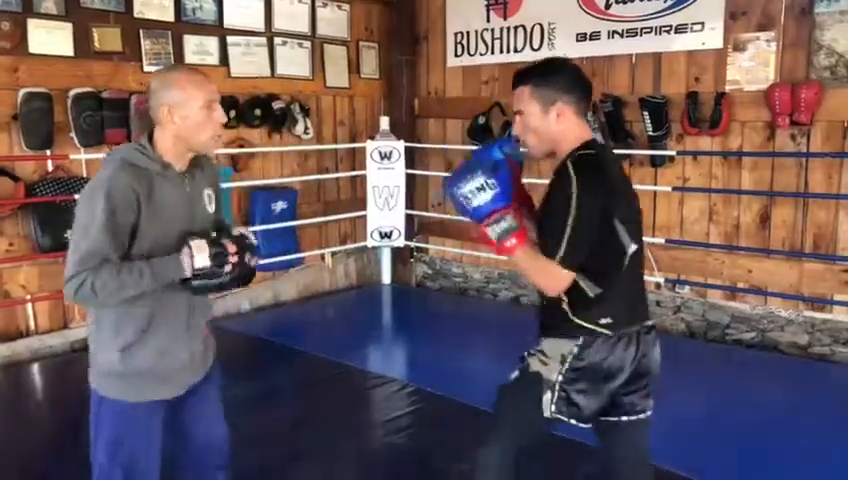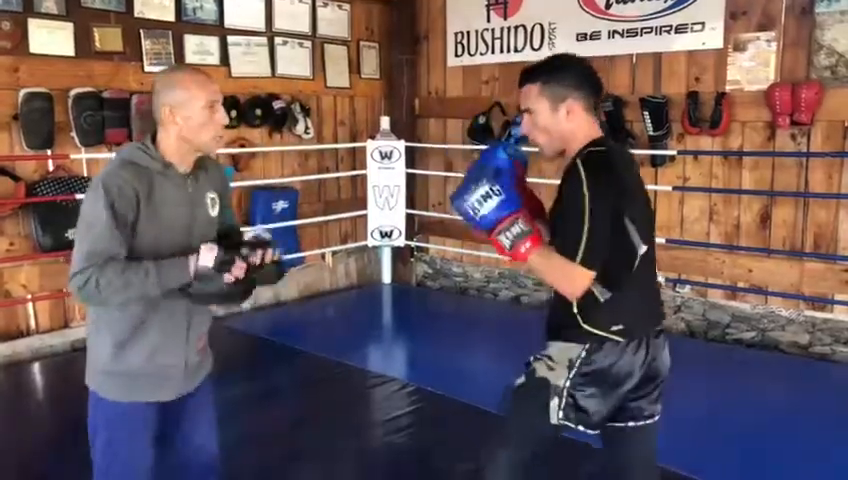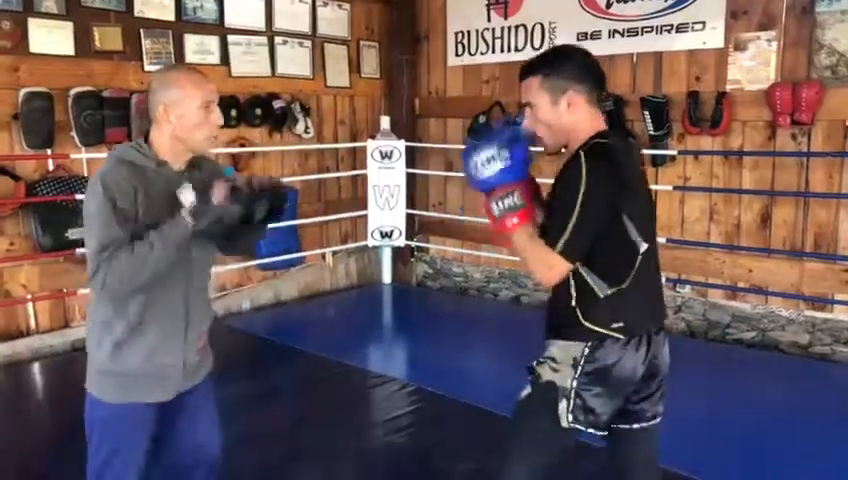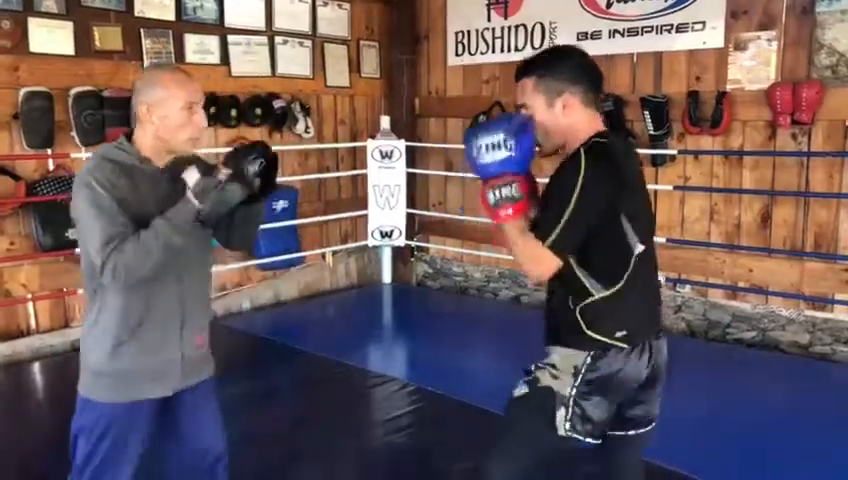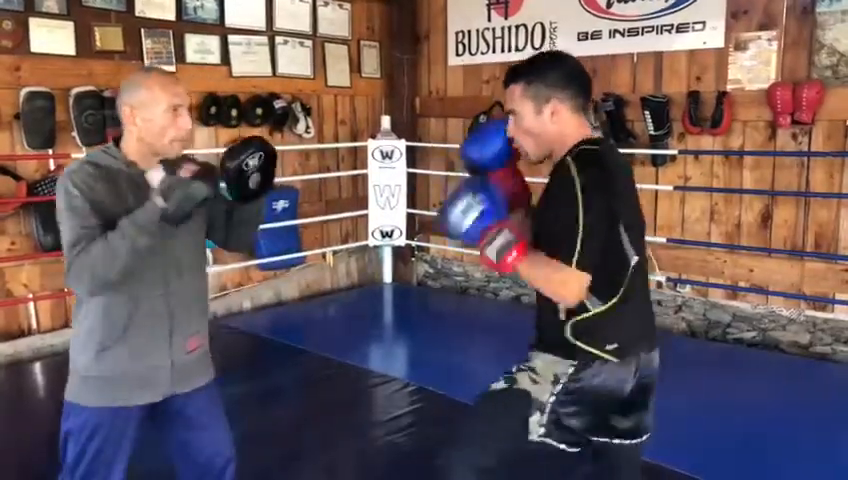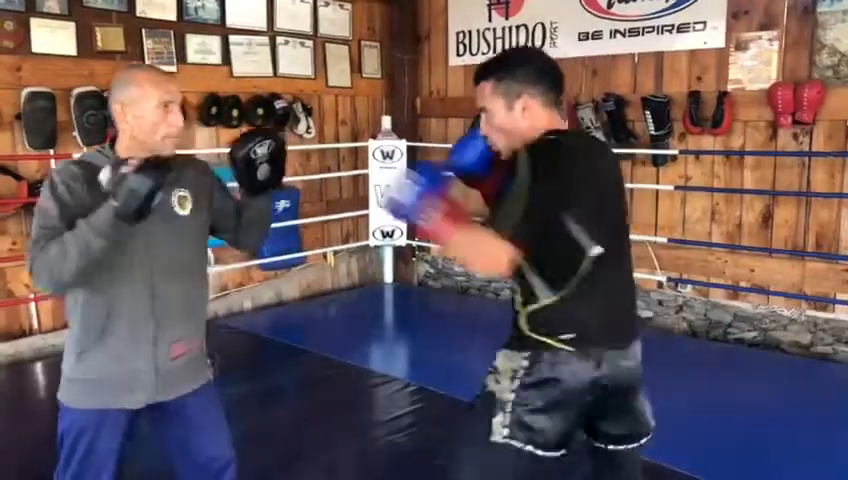
dt=0.1s
person 1, frame 1
left shoulder: (578, 176)
right shoulder: (601, 164)
left elbow: (554, 278)
right elbow: (551, 240)
left wrist: (497, 218)
right wrist: (510, 194)
left hip: (584, 347)
right hip: (634, 342)
person 1, frame 2
left shoulder: (587, 175)
right shoulder: (615, 161)
left elbow: (574, 281)
left wrist: (509, 228)
right wrist: (519, 198)
left hip: (590, 352)
right hip: (643, 346)
person 1, frame 3
left shoulder: (588, 167)
right shoulder: (619, 154)
left elbow: (548, 270)
left wrist: (506, 201)
right wrist: (522, 186)
left hip: (592, 350)
right hip: (642, 345)
person 1, frame 4
left shoulder: (587, 166)
right shoulder: (617, 154)
left elbow: (539, 265)
right elbow: (555, 230)
left wrist: (503, 187)
right wrist: (519, 180)
left hip: (591, 356)
right hip: (640, 349)
person 1, frame 5
left shoulder: (577, 173)
right shoulder: (606, 164)
left elbow: (567, 286)
left wrist: (499, 240)
left hip: (582, 364)
right hip: (635, 356)
person 1, frame 6
left shoulder: (537, 160)
right shoulder: (597, 156)
left elbow: (491, 257)
left wrist: (429, 211)
right wrist: (490, 188)
left hip: (549, 360)
right hip: (617, 352)
person 2, frame 1
left shoulder: (205, 173)
right shoulder: (119, 185)
right elbow: (82, 283)
left wrist: (234, 249)
right wrist: (179, 265)
left hip: (193, 355)
right hip: (132, 367)
person 2, frame 2
left shoulder: (212, 175)
right shoulder: (119, 183)
right elbow: (88, 281)
left wrist: (247, 257)
right wrist: (186, 268)
left hip: (190, 360)
right hip: (129, 369)
person 2, frame 3
left shoulder: (207, 173)
right shoulder: (116, 179)
left elbow: (235, 243)
right elbow: (108, 276)
left wrist: (252, 212)
right wrist: (187, 221)
left hip: (188, 358)
right hip: (126, 367)
person 2, frame 4
left shoulder: (197, 172)
right shoulder: (101, 178)
left elbow: (236, 239)
right elbow: (122, 268)
left wrist: (251, 193)
right wrist: (195, 205)
left hip: (188, 358)
right hip: (122, 367)
person 2, frame 5
left shoulder: (189, 177)
right shoulder: (83, 181)
left elbow: (238, 238)
right elbow: (88, 273)
right wrist: (159, 207)
left hip: (186, 361)
right hip: (110, 371)
person 2, frame 6
left shoulder: (193, 175)
right shoulder: (71, 181)
left elbow: (250, 236)
right elbow: (48, 273)
left wrist: (262, 186)
right wrist: (118, 208)
left hip: (180, 366)
right hip: (101, 373)
